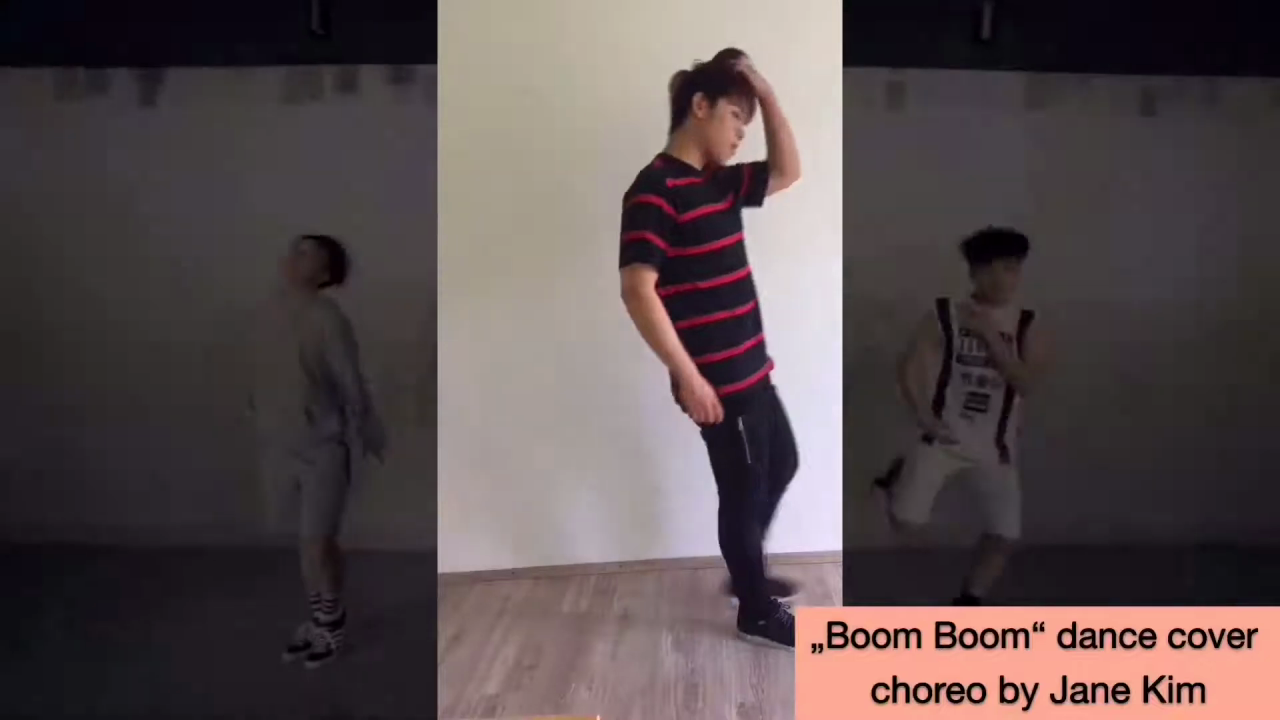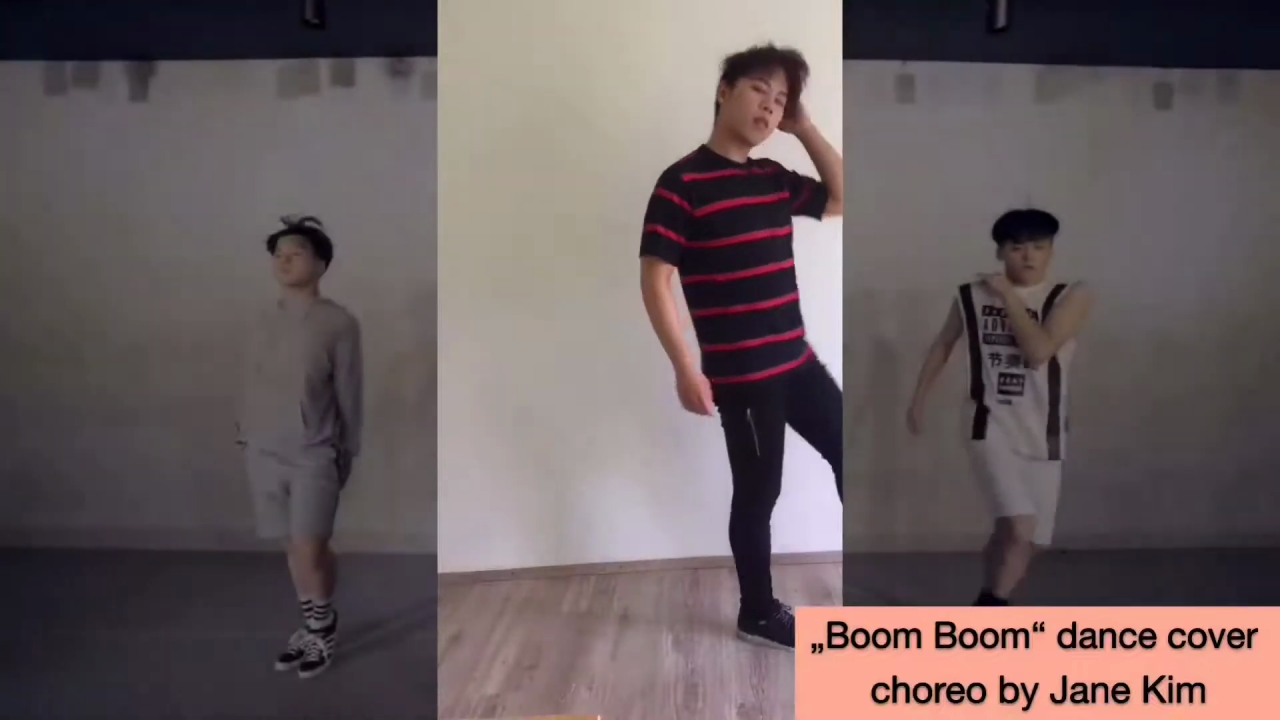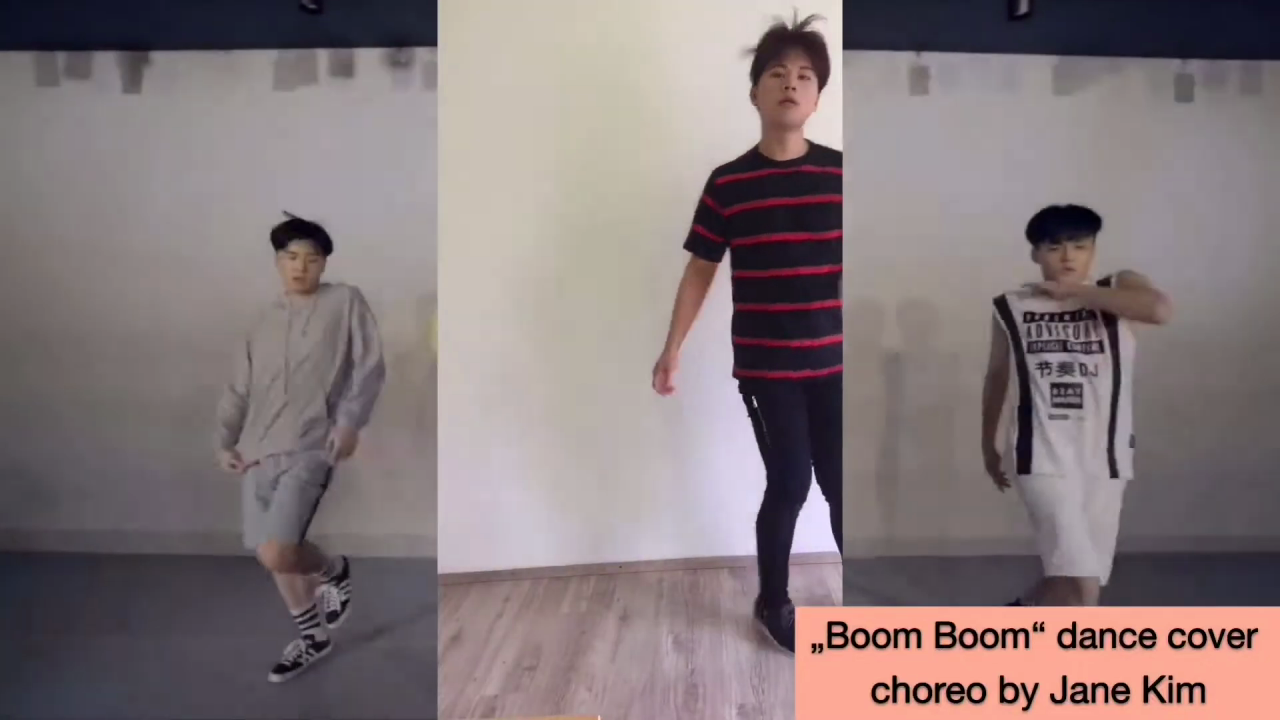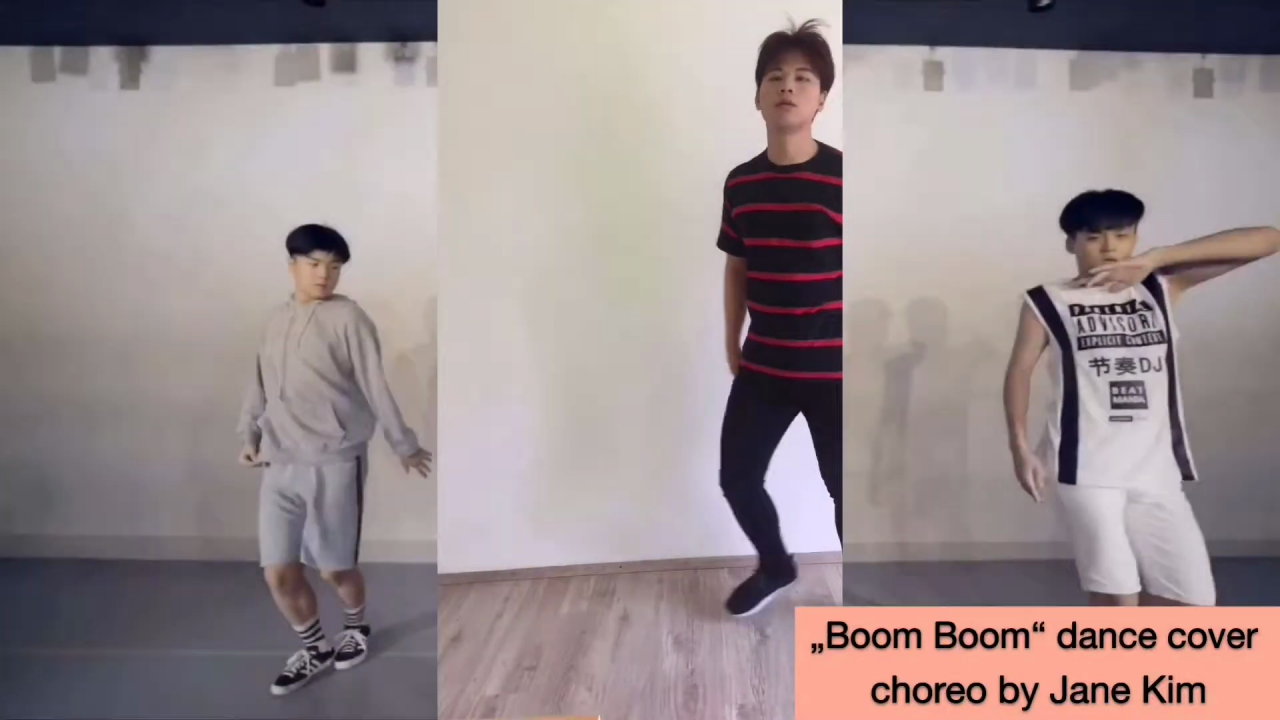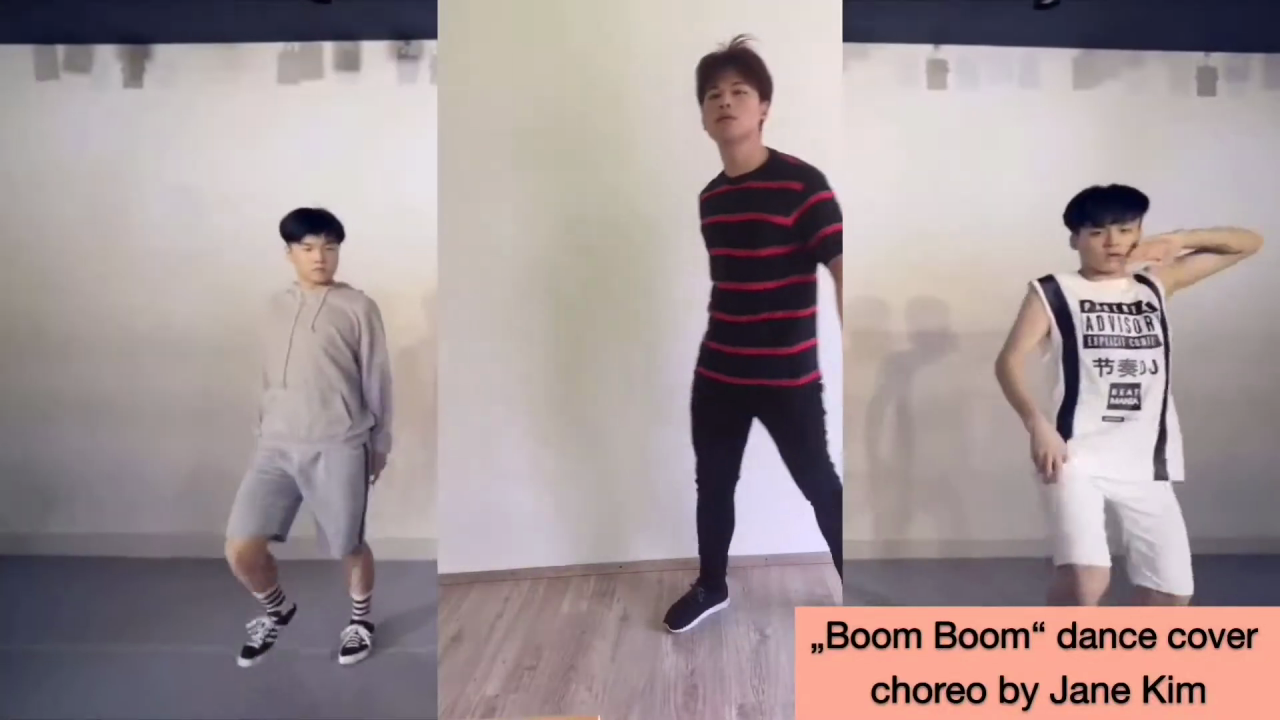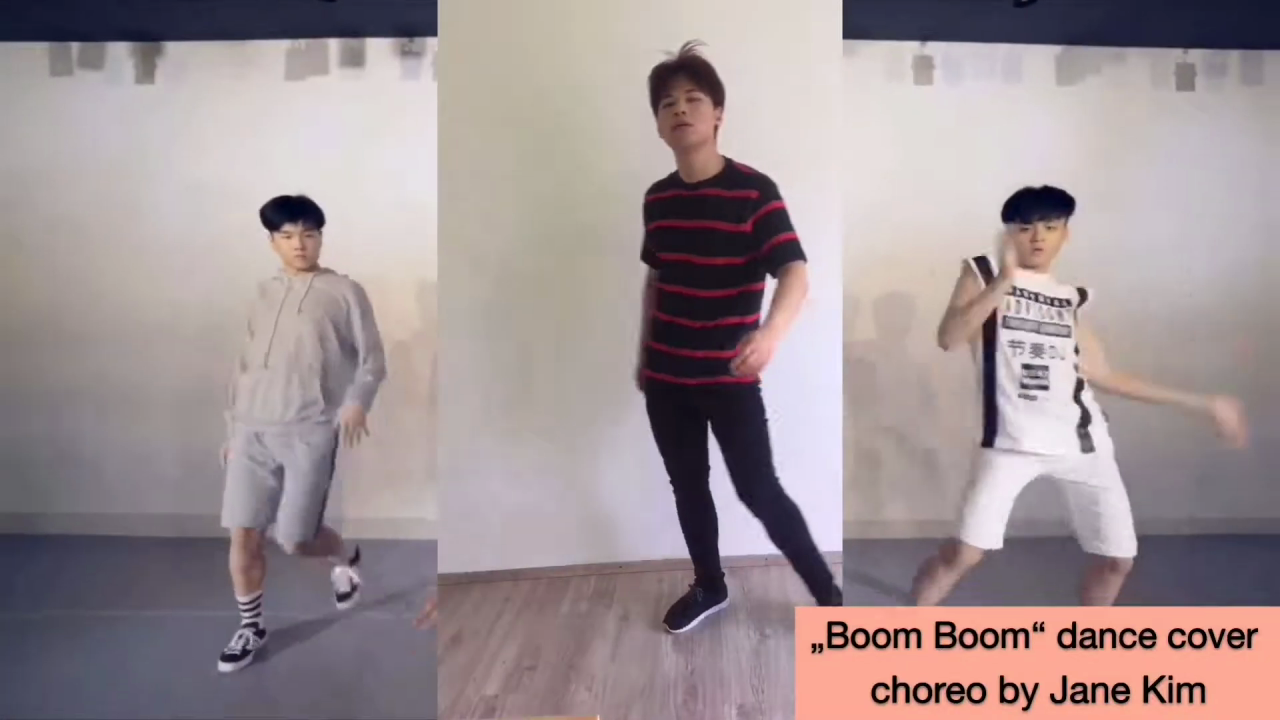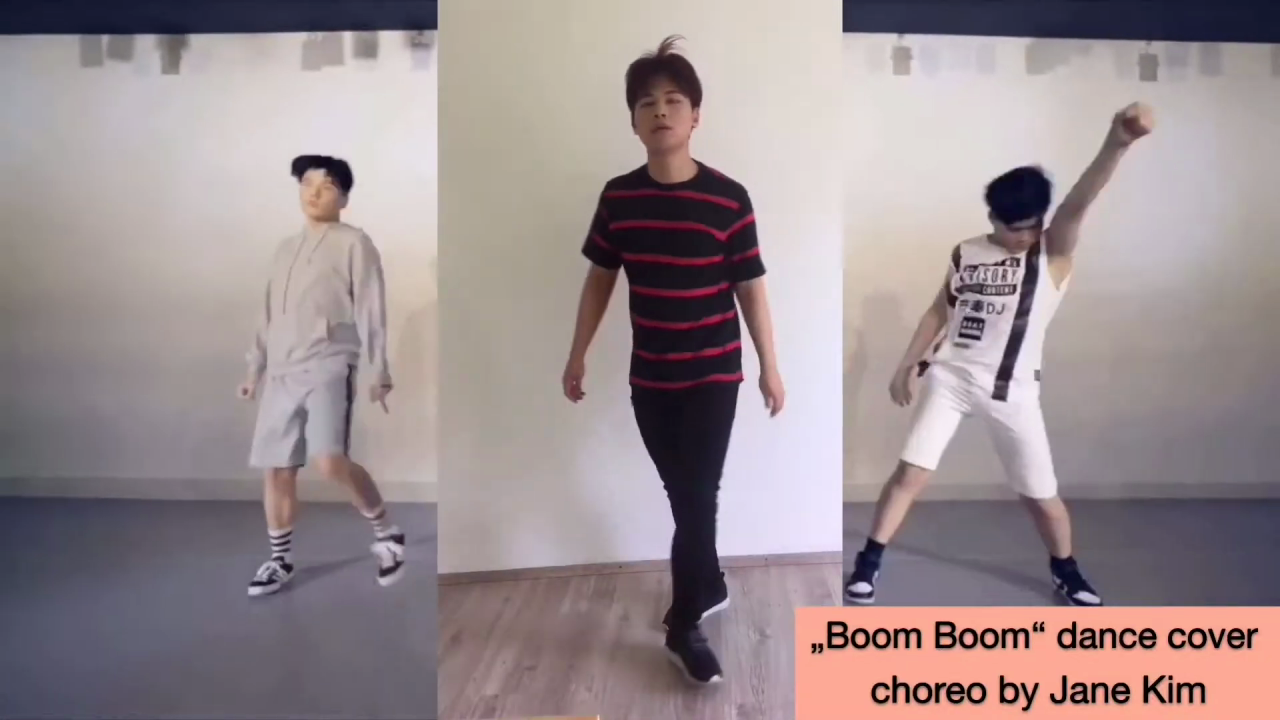
dt=0.3s
person 1, frame 1
left shoulder: (719, 184)
right shoulder: (655, 189)
left elbow: (788, 169)
right elbow: (637, 290)
left wrist: (763, 91)
right wrist: (686, 375)
left hip: (749, 368)
right hip: (715, 376)
left knee: (781, 465)
right knee: (744, 491)
left ankle: (748, 575)
right ankle: (757, 613)
person 1, frame 2
left shoulder: (771, 178)
right shoulder: (682, 182)
left elbow: (842, 197)
right elbow: (655, 281)
left wrist: (801, 123)
right wrist: (685, 366)
left hip: (795, 359)
right hip: (741, 370)
left knee: (846, 457)
right knee: (758, 489)
right ankle: (758, 612)
person 1, frame 3
left shoulder: (841, 173)
right shoulder: (727, 183)
left elbow: (854, 259)
right elbow: (699, 270)
right wrist: (671, 351)
left hip: (835, 363)
right hip: (766, 368)
left knee: (842, 487)
right knee: (788, 486)
right ankle: (773, 603)
person 1, frame 4
left shoulder: (845, 178)
right shoulder: (741, 183)
right wrist: (733, 344)
left hip: (835, 369)
right hip: (763, 369)
left knee: (844, 489)
right knee: (737, 478)
right ankle: (774, 564)
person 1, frame 5
left shoulder: (802, 183)
right shoulder: (711, 196)
left elbow: (841, 268)
left hip: (786, 375)
right hip: (717, 370)
left knee: (820, 485)
right knee: (712, 482)
right ankle: (711, 586)
person 1, frame 6
left shoulder: (754, 192)
right shoulder: (657, 199)
left elbow: (794, 276)
left wrist: (769, 336)
right wrist: (643, 352)
left hip: (728, 374)
right hip: (666, 374)
left knee: (759, 490)
right knee: (686, 485)
left ankle: (824, 587)
right ankle: (709, 586)
person 1, frame 7
left shoulder: (728, 197)
right shoulder: (618, 197)
left elbow: (751, 285)
right elbow: (600, 279)
left wrist: (769, 365)
right wrist: (578, 355)
left hip: (712, 374)
right hip: (650, 376)
left knee: (694, 495)
right knee: (685, 492)
left ankle: (686, 626)
right ankle: (709, 587)
person 2, frame 1
left shoulder: (329, 320)
right shoulder: (272, 312)
left elbow: (352, 388)
left wrist: (372, 439)
right wrist: (262, 419)
left hip: (322, 447)
right hip: (277, 446)
left knee: (319, 543)
right knee: (305, 540)
left ankle: (332, 620)
right ankle: (318, 618)
person 2, frame 2
left shoulder: (338, 323)
right shoulder: (269, 318)
left elbow: (349, 393)
left wrist: (348, 452)
right wrist: (245, 430)
left hip: (313, 453)
right hip: (264, 450)
left knee: (311, 548)
right knee: (292, 545)
left ankle: (323, 627)
right ankle: (310, 624)
person 2, frame 3
left shoulder: (346, 302)
right shoulder: (267, 320)
left elbow: (369, 367)
right elbow: (240, 386)
left wrist: (348, 420)
right wrist: (225, 441)
left hip: (309, 451)
right hip: (259, 453)
left knee: (275, 552)
right knee: (276, 557)
left ankle: (334, 573)
right ankle: (313, 636)
person 2, frame 4
left shoulder: (348, 318)
right shoulder: (278, 320)
left elbow: (375, 388)
right elbow: (260, 386)
left wrist: (406, 445)
right wrist: (250, 437)
left hip: (334, 460)
right hip: (281, 463)
left knee: (334, 568)
right knee: (277, 572)
left ankle: (357, 627)
right ankle: (315, 649)
person 2, frame 5
left shoulder: (358, 307)
right shoulder: (278, 306)
left elbow: (377, 380)
left wrist: (379, 445)
right wrist: (266, 433)
left hip: (338, 446)
right hip: (278, 445)
left knee: (349, 547)
right knee: (240, 545)
left ankle: (360, 619)
right ankle: (276, 609)
person 2, frame 6
left shoulder: (345, 292)
right shoulder: (264, 295)
left elbow: (372, 357)
right elbow: (246, 365)
left wrist: (358, 401)
right wrist: (233, 428)
left hip: (312, 430)
right hip: (254, 428)
left knee: (293, 539)
right knee: (244, 533)
left ankle: (345, 559)
right ankle: (251, 626)
person 2, frame 7
left shoulder: (353, 243)
right shoulder: (289, 247)
left elbow: (371, 312)
left wrist: (378, 370)
right wrist: (253, 369)
left hip: (328, 368)
right hip: (281, 374)
left knee: (328, 462)
right knee: (274, 471)
left ankle: (385, 529)
right ankle: (281, 561)
person 3, frame 1
left shoulder: (1029, 325)
right shoulder: (944, 313)
left elbow: (1027, 384)
right elbow: (909, 367)
left wrist: (988, 335)
right wrist: (922, 416)
left hip: (995, 443)
right hip: (942, 434)
left knee: (1003, 537)
right knee: (905, 518)
left ankle: (965, 607)
right ankle: (902, 473)
person 3, frame 2
left shoulder: (1071, 296)
right shoulder: (971, 296)
left elbow: (1038, 352)
right elbow: (942, 347)
left wrist: (1008, 296)
right wrist: (918, 400)
left hip: (1043, 434)
right hip: (991, 427)
left knee: (1028, 538)
right knee: (1018, 527)
left ankle: (987, 607)
right ankle: (995, 609)
person 3, frame 3
left shoulder: (1117, 290)
right shoulder: (1011, 307)
left elbow: (1159, 311)
right elbow: (997, 376)
left wrist: (1076, 290)
right wrist: (988, 443)
left hip: (1103, 460)
right hip: (1042, 459)
left knee: (1087, 578)
right knee: (1078, 580)
person 3, frame 4
left shoulder: (1164, 285)
right shoulder: (1046, 301)
right elbow: (1019, 375)
left wrist: (1156, 258)
right wrist: (1021, 447)
left hip: (1157, 468)
right hip: (1085, 466)
left knee: (1194, 599)
right knee: (1119, 598)
person 3, frame 5
left shoulder: (1155, 285)
right shoulder: (1052, 293)
left elbow: (1249, 243)
right elbow: (1008, 362)
left wrist: (1182, 240)
right wrist: (1037, 426)
left hip: (1146, 464)
right hip: (1076, 456)
left knee: (1172, 590)
right knee: (1085, 582)
person 3, frame 6
left shoulder: (1074, 297)
right shoulder: (984, 272)
left elbow: (1103, 376)
right elbow: (950, 338)
left wrist: (1199, 404)
right wrist: (1000, 283)
left hip: (1081, 439)
right hip: (1010, 440)
left knee: (1118, 554)
right knee: (964, 551)
person 3, frame 7
left shoulder: (1053, 250)
right shoulder: (965, 254)
left elbow: (1079, 201)
right elbow: (939, 311)
left wrist: (1119, 142)
right wrist: (907, 364)
left hip: (1011, 388)
right hip: (949, 376)
left knee: (1041, 493)
right knee: (911, 472)
left ankle: (1065, 570)
right ankle: (869, 563)
